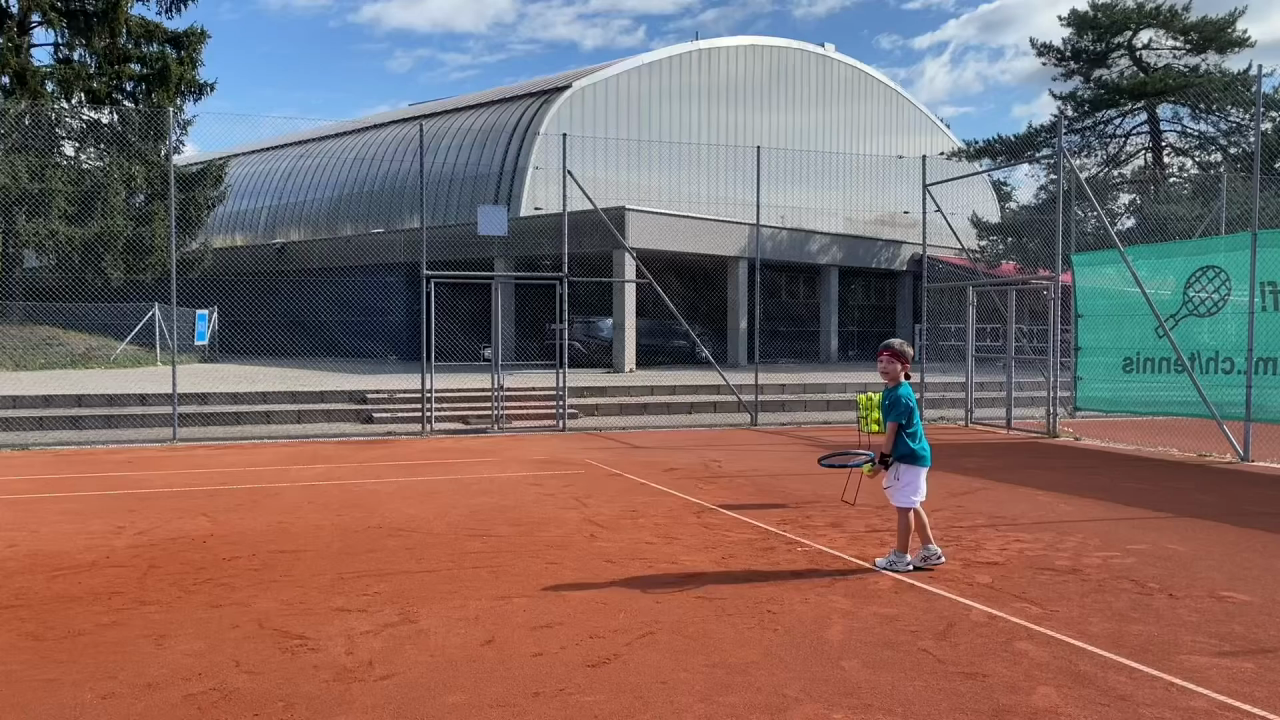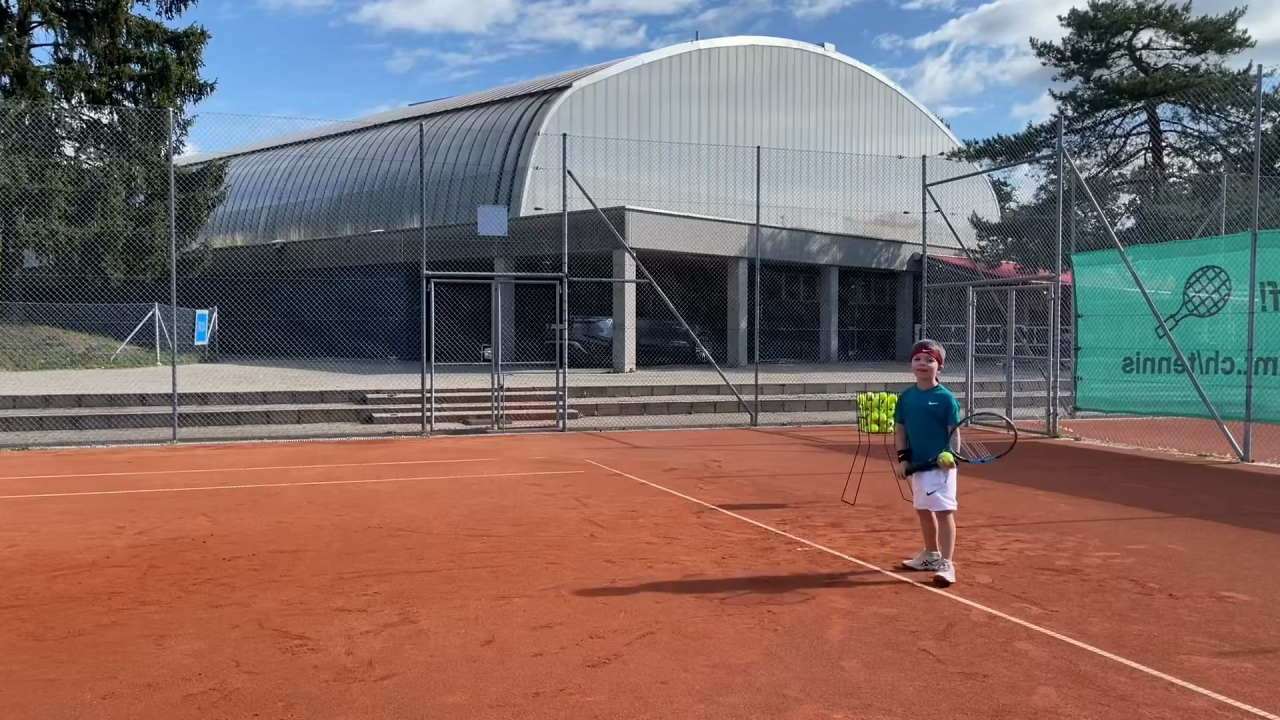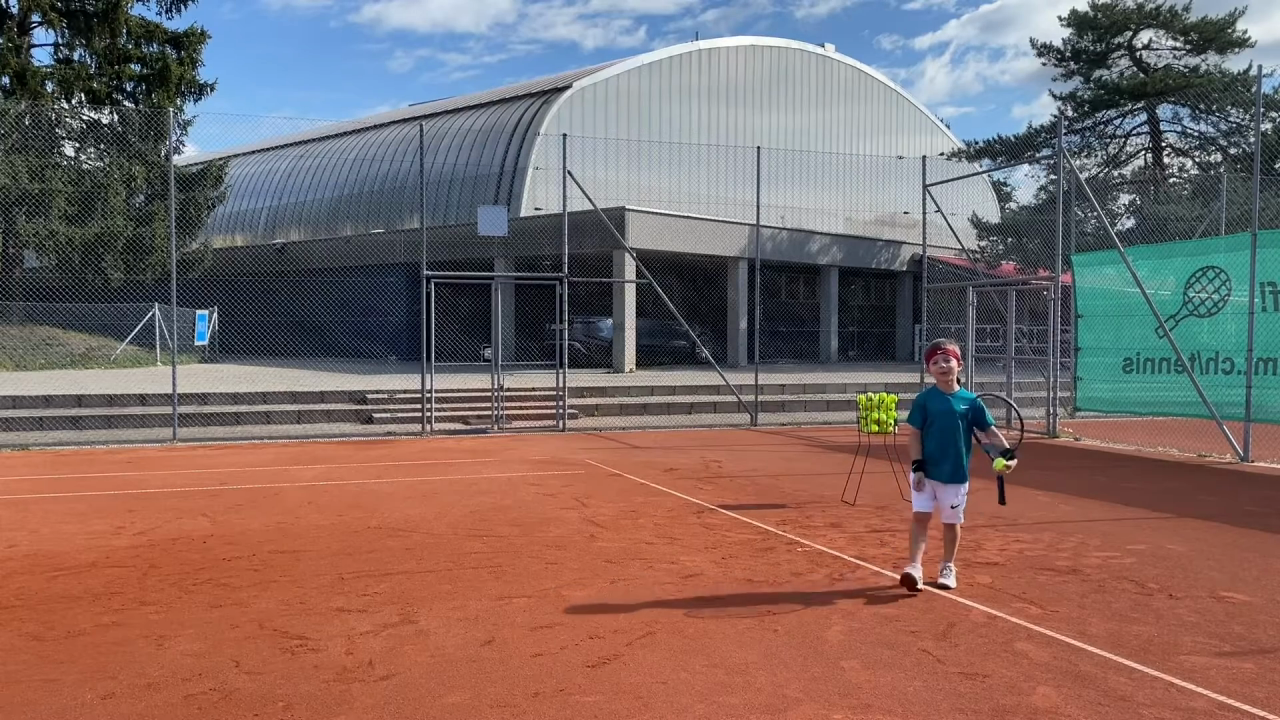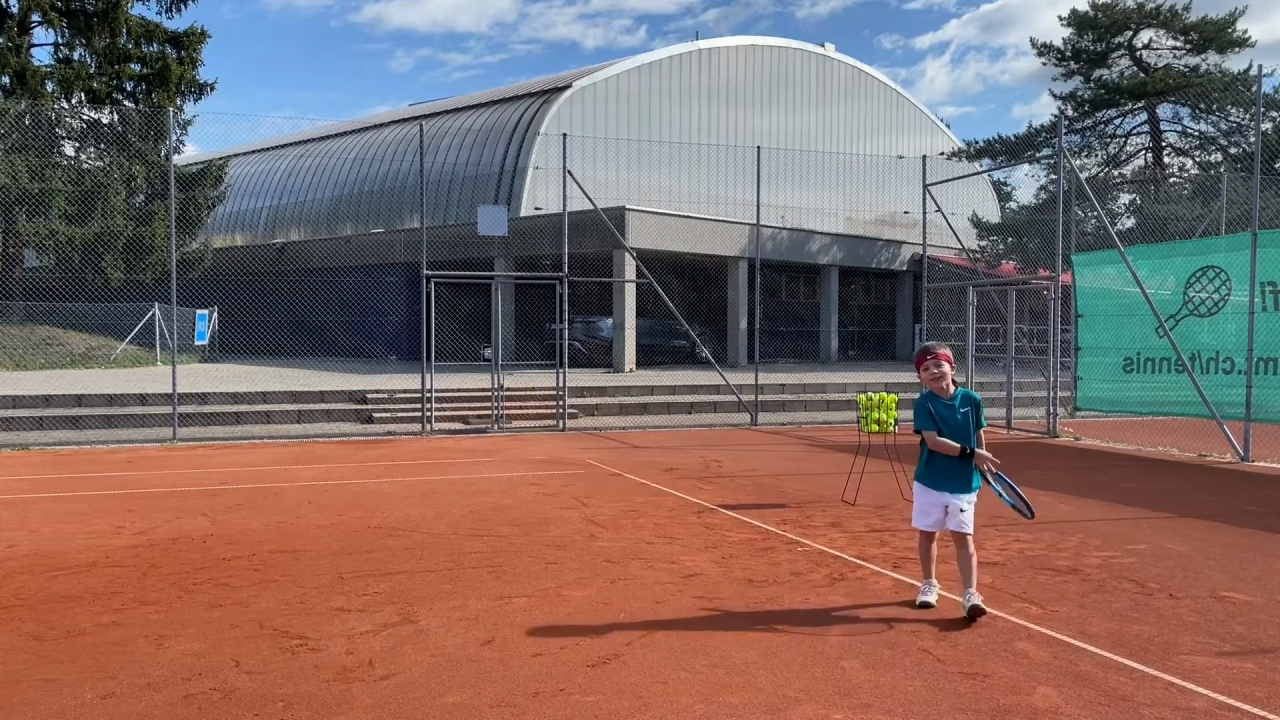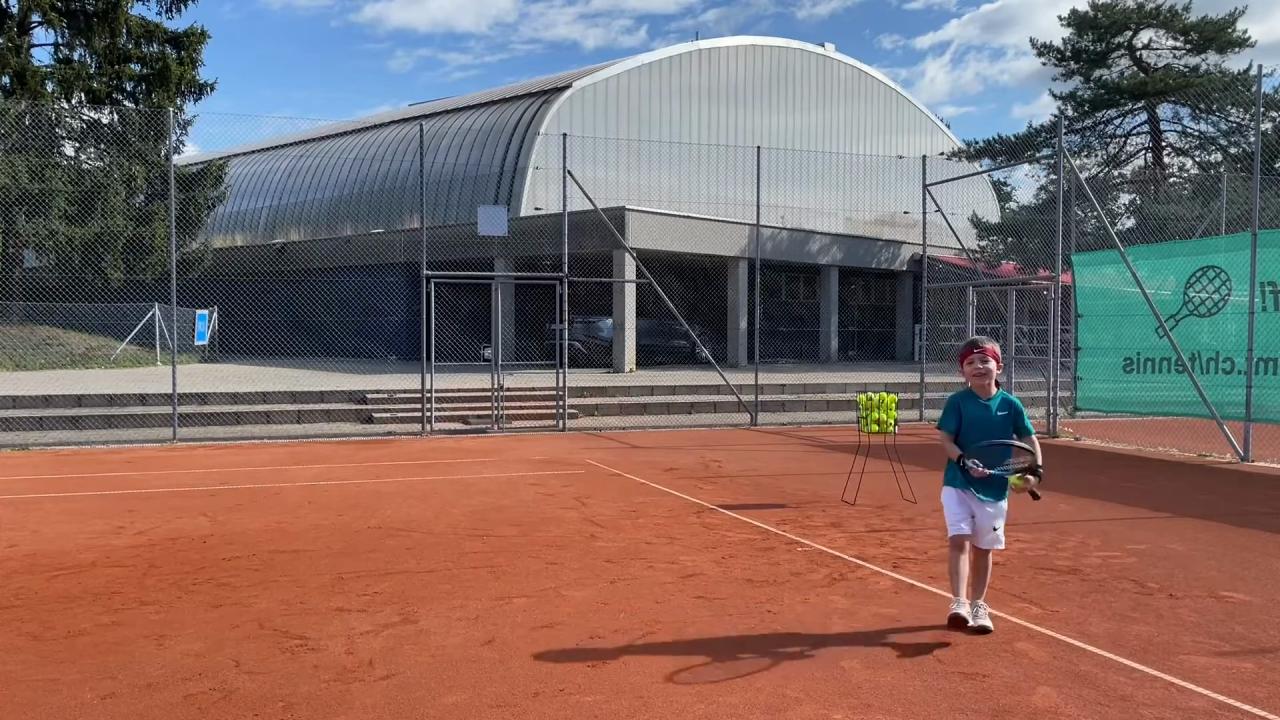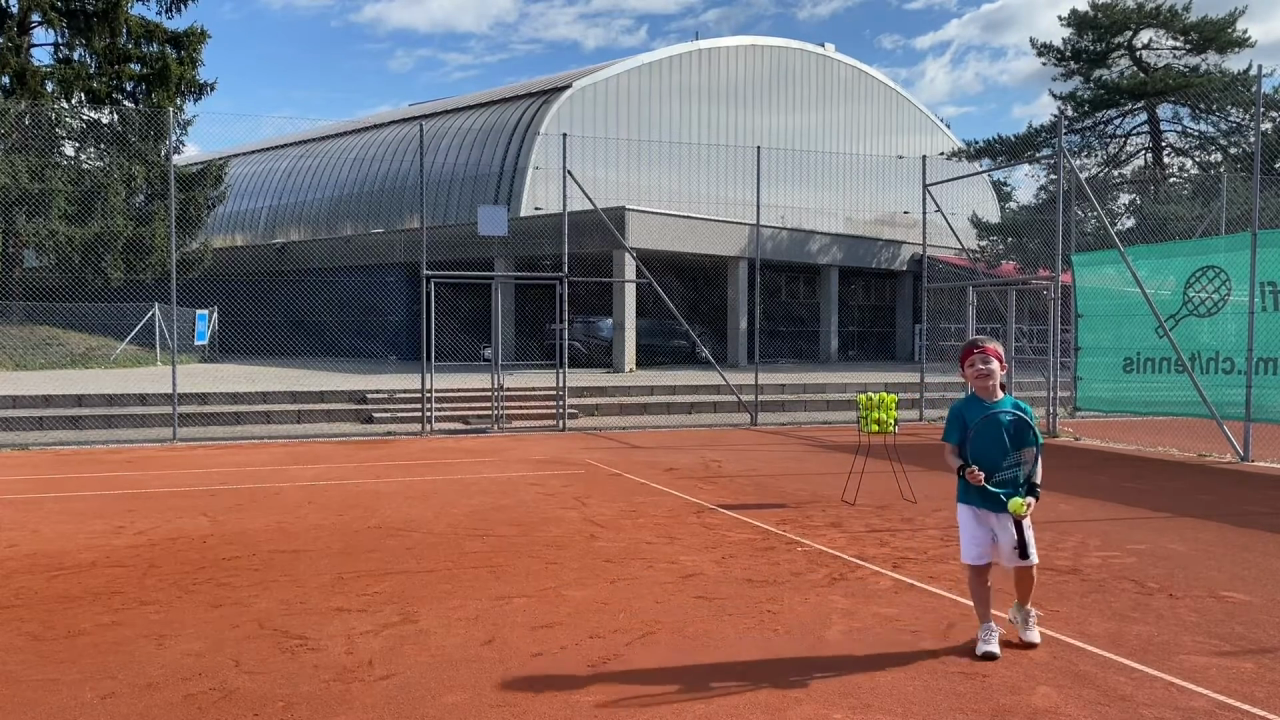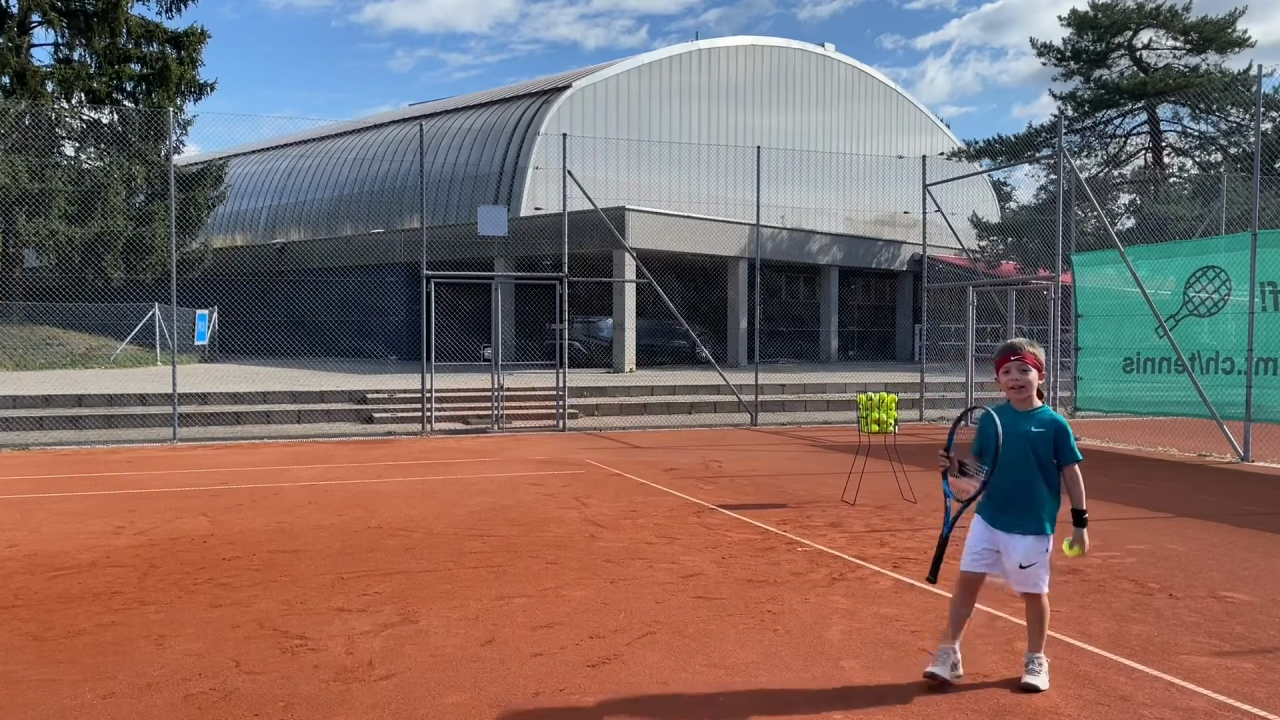
dt=0.7s
person 1, frame 1
left shoulder: (900, 396)
right shoulder: (890, 392)
left elbow: (891, 432)
left wrist: (881, 459)
right wrist: (886, 459)
left hip: (908, 458)
right hip: (913, 457)
left knee: (903, 507)
right knee: (912, 506)
left ankle: (900, 557)
right ankle: (930, 551)
person 1, frame 2
left shoulder: (945, 398)
right shoulder: (906, 396)
left elbow: (953, 432)
right elbow: (900, 429)
right wrist: (903, 457)
left hip: (941, 465)
right hip: (918, 464)
left knee: (944, 511)
right knee: (923, 509)
left ankle: (946, 565)
right ankle: (932, 554)
person 1, frame 3
left shoulder: (971, 401)
right shoulder: (924, 399)
left elbow: (989, 431)
right elbow: (914, 435)
left wrist: (1007, 453)
right wrist: (917, 468)
left hip: (956, 474)
right hip: (926, 472)
left knee: (952, 522)
right knee: (921, 517)
left ankle: (948, 567)
right ankle: (914, 568)
person 1, frame 4
left shoulder: (972, 400)
right shoulder: (923, 404)
left elbow: (979, 435)
right elbow: (934, 441)
left wrist: (982, 462)
right wrist: (971, 453)
left hip: (964, 483)
right hip: (929, 481)
left knee: (963, 537)
right knee: (928, 533)
left ankle: (971, 595)
right ankle: (929, 583)
person 1, frame 5
left shoulder: (1011, 405)
right shoulder: (957, 402)
left elbow: (1030, 442)
right elbow: (947, 441)
left wrist: (1034, 472)
right wrist: (965, 462)
left hip: (995, 490)
right hip: (959, 485)
left knee: (983, 549)
right knee: (960, 541)
left ankle: (978, 605)
right ankle: (959, 605)
person 1, frame 6
left shoulder: (1020, 410)
right shoulder: (960, 410)
right elbow: (950, 453)
left wrist: (1032, 492)
right wrist: (964, 471)
left hip: (1011, 502)
right hip: (974, 502)
left knee: (1026, 565)
right knee: (978, 567)
left ankle: (1023, 611)
right ankle: (987, 629)
person 1, frame 7
left shoulder: (1054, 424)
right shoulder: (992, 419)
left elbow: (1070, 473)
left wrist: (1080, 521)
right wrist: (958, 467)
left hip: (1033, 525)
right hip: (989, 517)
left knee: (1033, 593)
right knee: (966, 580)
left ankle: (1035, 661)
right ankle: (950, 655)
